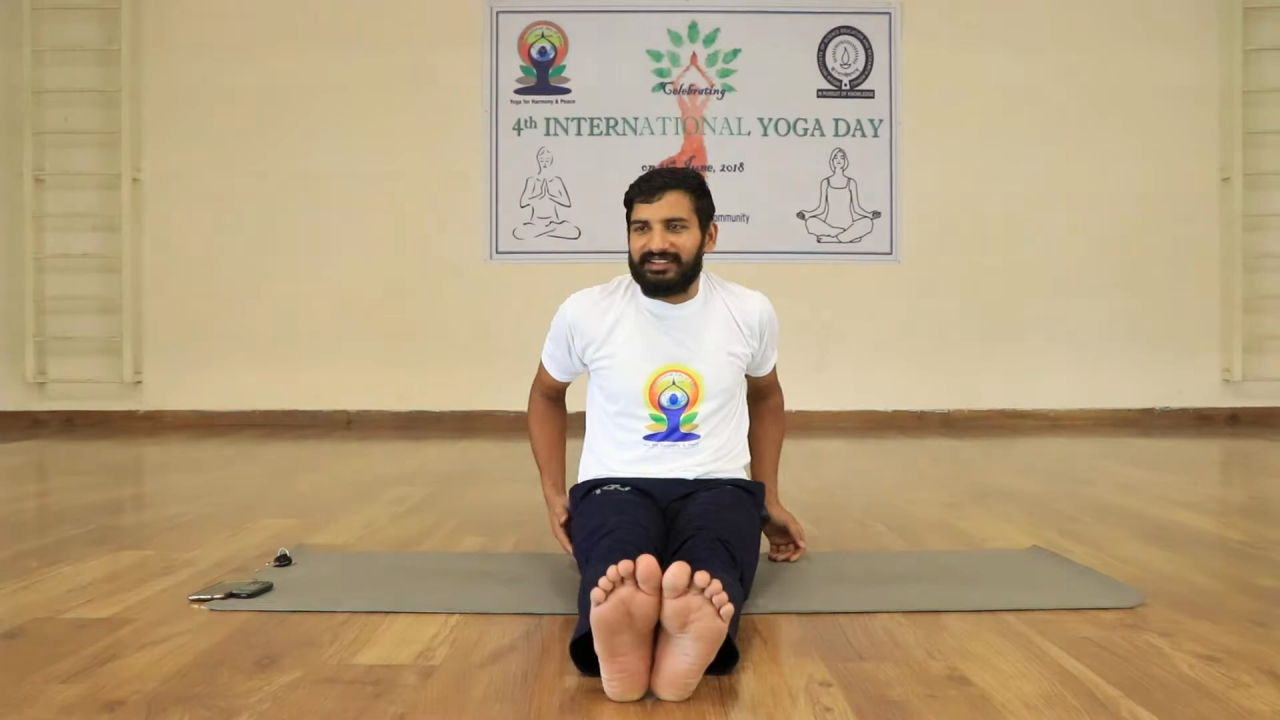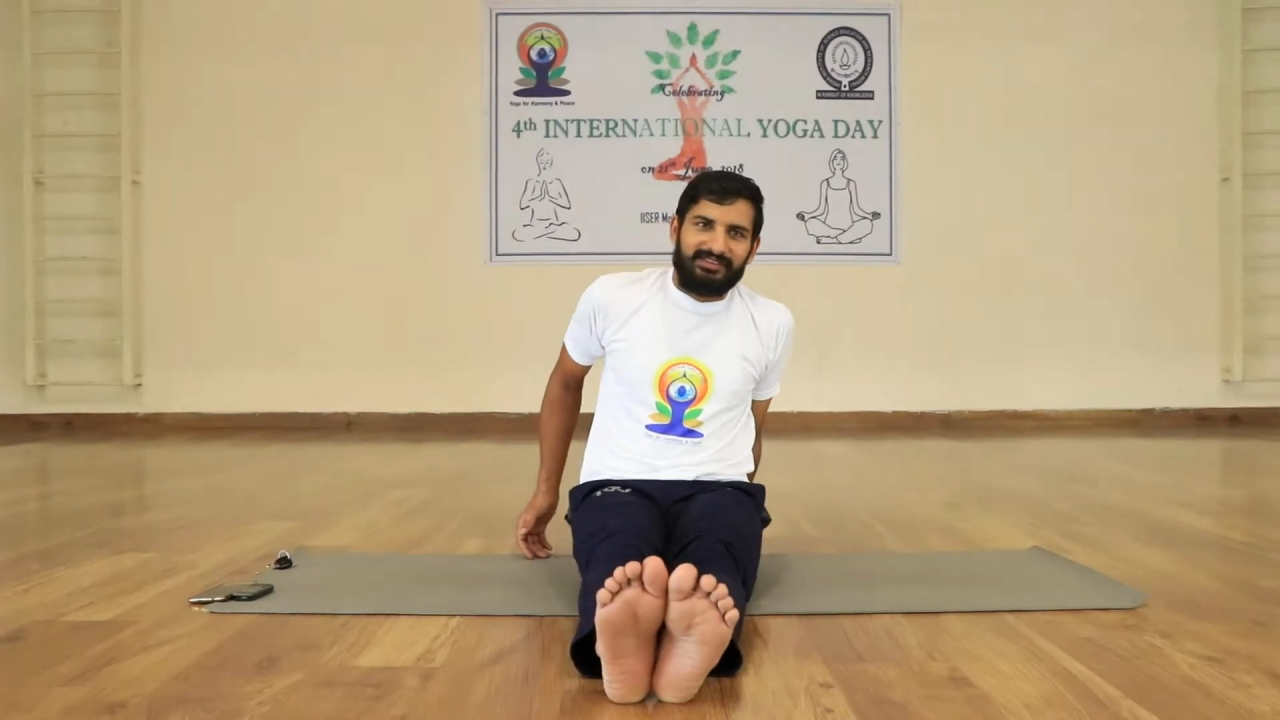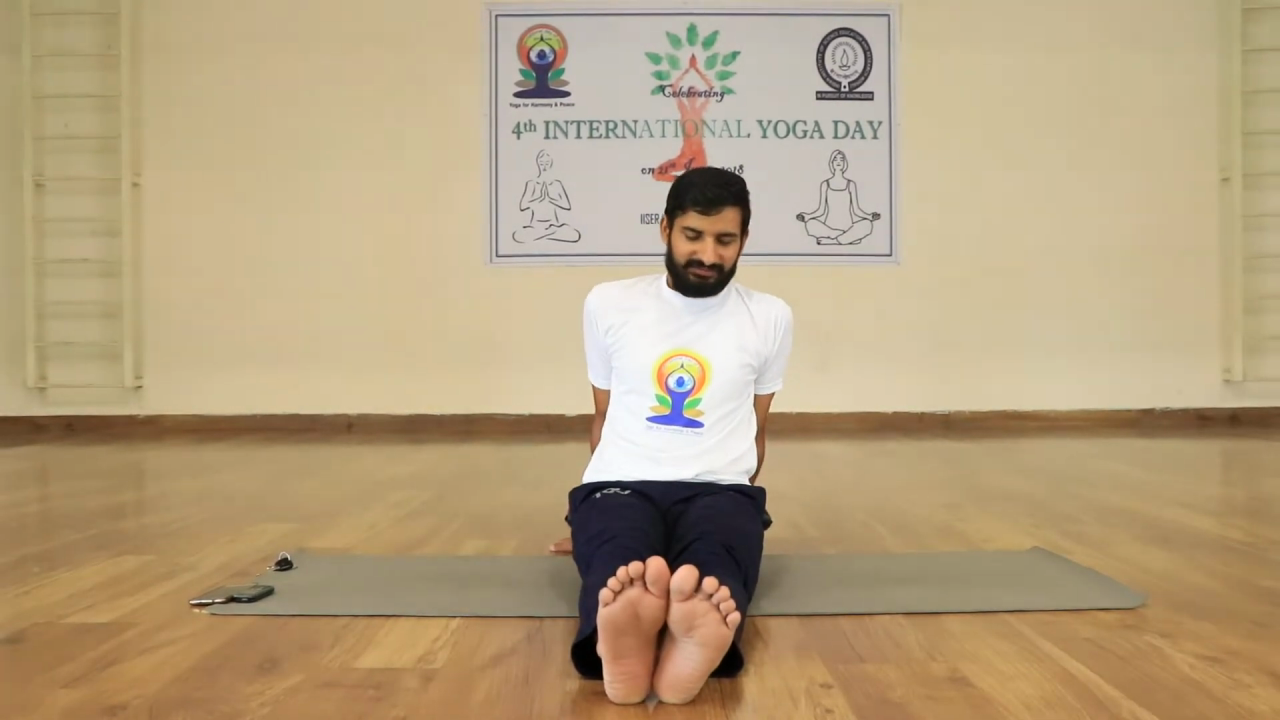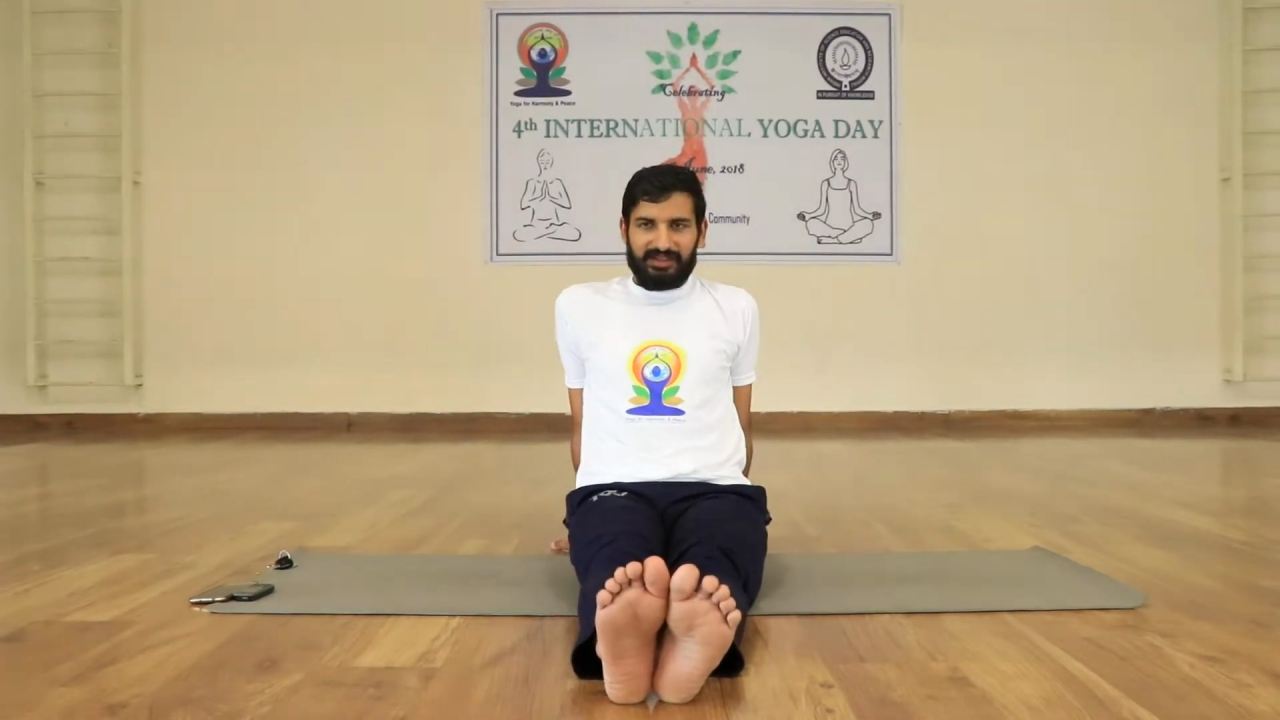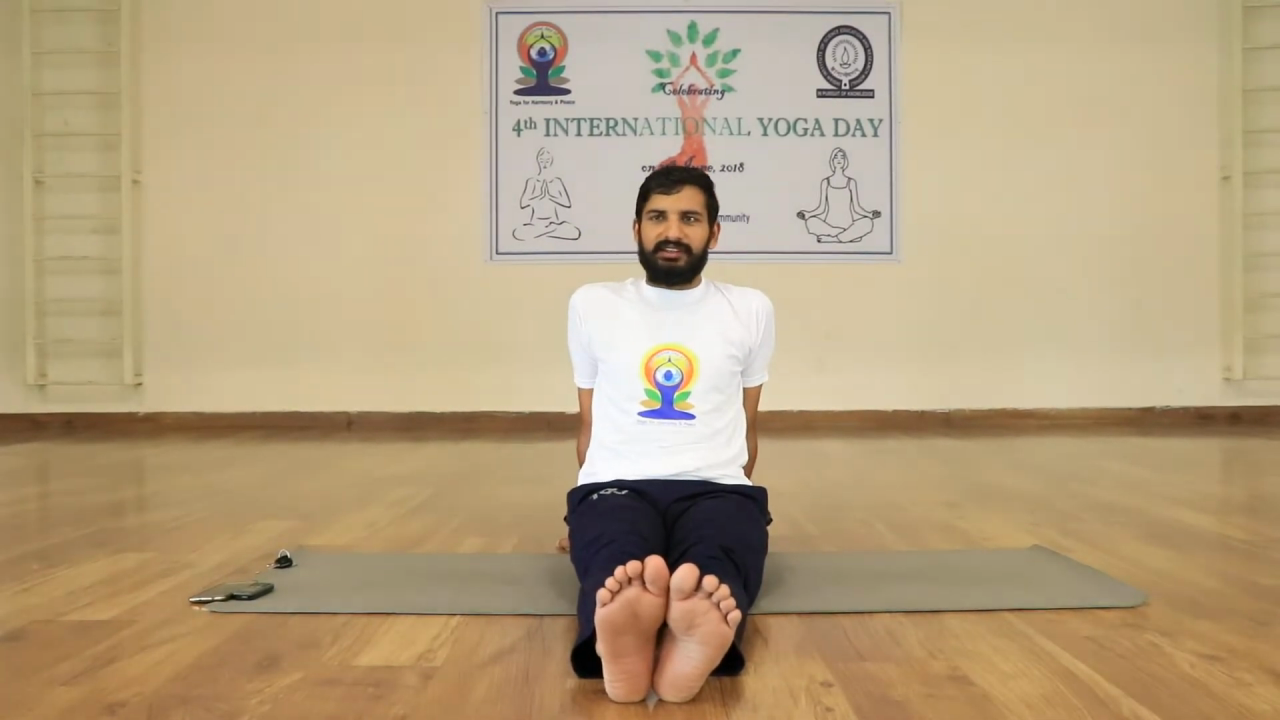
dt=1s
person 1, frame 1
left shoulder: (750, 311)
right shoulder: (584, 312)
left elbow: (765, 397)
right elbow: (546, 395)
left wrist: (770, 497)
right wrist: (553, 492)
left hip: (717, 487)
right hip: (618, 487)
left knee: (709, 570)
right knee: (618, 566)
left ankle: (692, 641)
right ankle: (621, 643)
person 1, frame 2
left shoulder: (772, 323)
right shoulder: (611, 296)
right elbow: (565, 383)
right wrist: (545, 490)
left hip: (716, 488)
right hip: (617, 484)
left knee: (713, 571)
right knee: (620, 564)
left ankle: (696, 640)
right ankle: (620, 643)
person 1, frame 3
left shoulder: (769, 316)
right shoulder: (608, 303)
left wrist: (736, 506)
right wrist: (598, 508)
left hip: (718, 489)
right hip: (621, 484)
left knee: (712, 576)
right knee: (620, 567)
left ankle: (695, 643)
right ankle: (620, 643)
person 1, frame 4
left shoulder: (735, 307)
right shoulder: (578, 306)
left wrist: (731, 498)
right wrist: (591, 508)
left hip: (714, 487)
right hip: (615, 486)
left knee: (714, 581)
right knee: (618, 568)
left ankle: (695, 643)
right ankle: (619, 643)
person 1, frame 5
left shoulder: (751, 309)
right shoulder: (592, 305)
left wrist: (732, 500)
right wrist: (593, 507)
left hip: (715, 487)
right hip: (617, 483)
left knee: (714, 573)
right knee: (617, 566)
left ankle: (699, 638)
right ankle: (618, 643)
